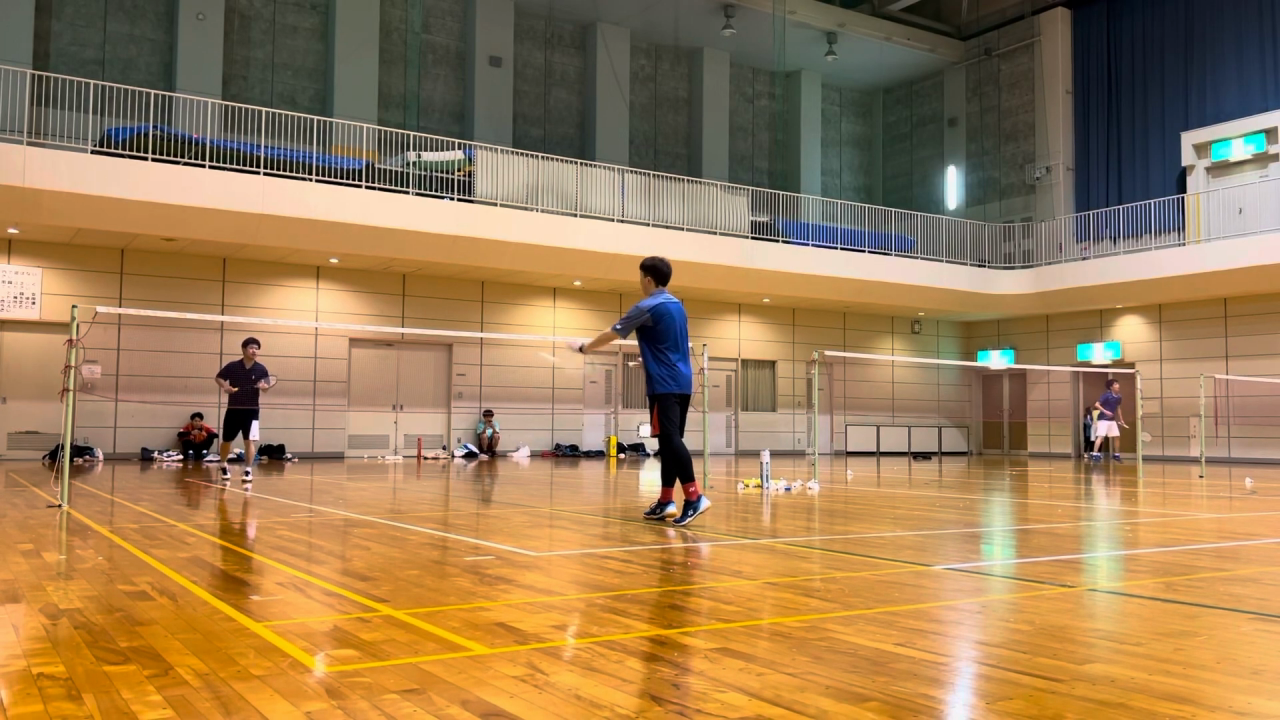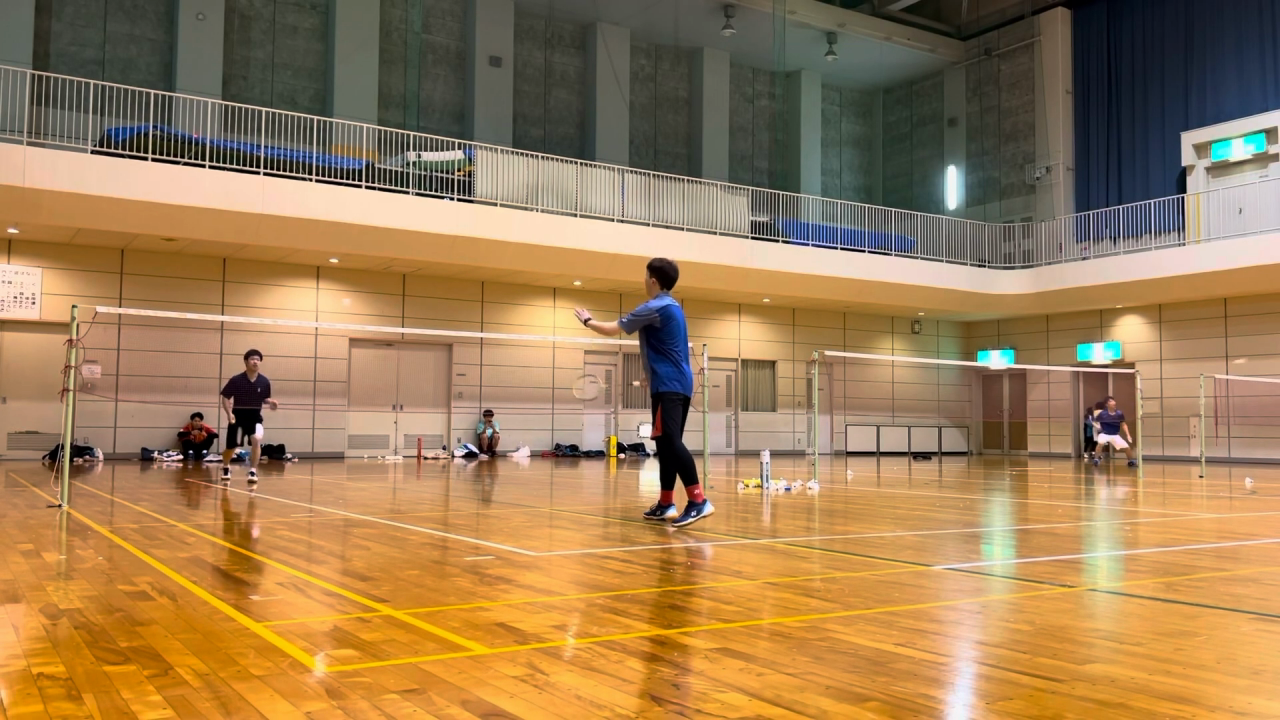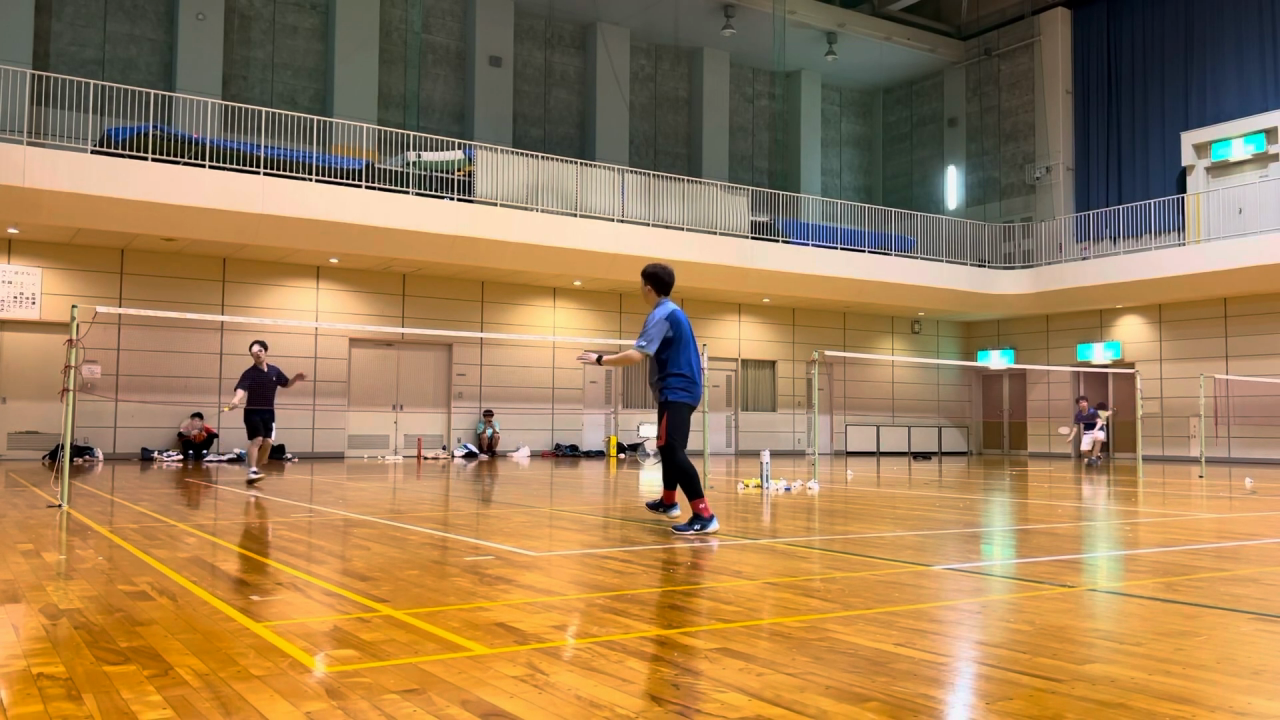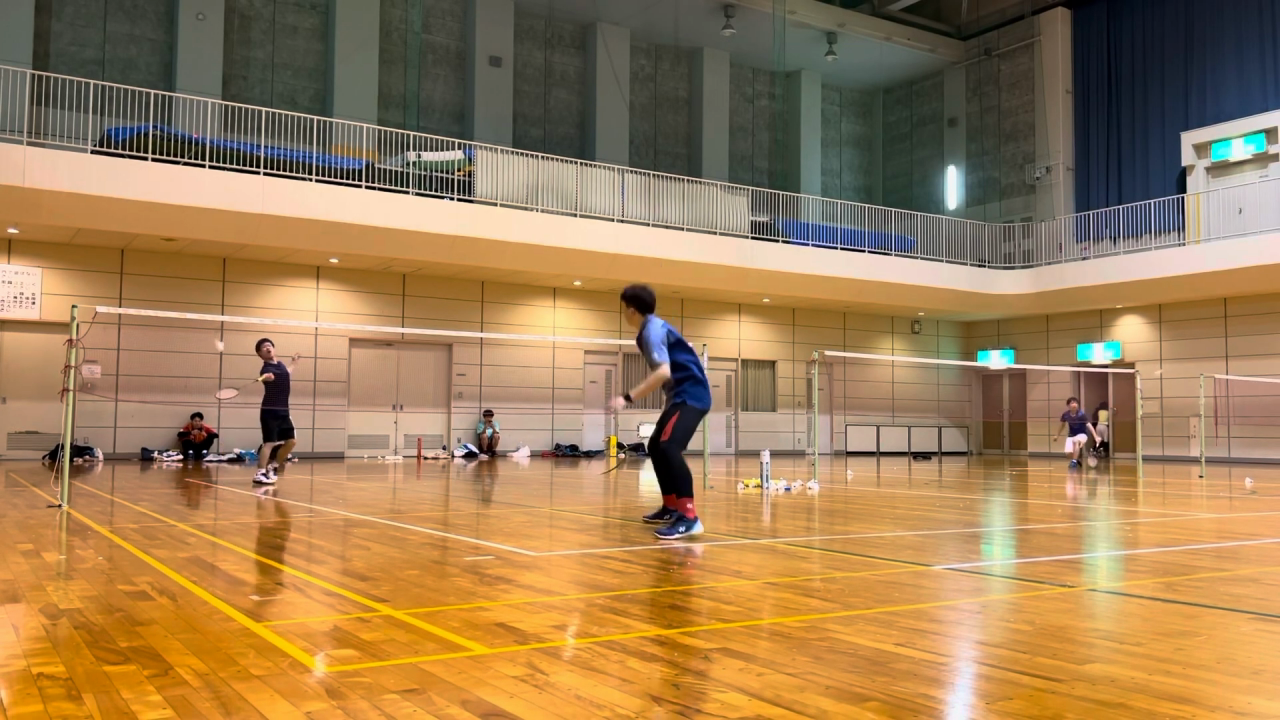
dt=0.3s
person 1, frame 1
left shoulder: (647, 307)
right shoulder: (677, 306)
left elbow: (612, 334)
left wrist: (584, 347)
left hip: (664, 384)
right hip: (681, 382)
left knee: (670, 439)
right knee: (669, 440)
left ankle: (695, 498)
right ankle: (666, 502)
person 1, frame 2
left shoulder: (654, 308)
right shoulder: (674, 308)
left elbow: (613, 329)
left wrist: (587, 320)
right wrist: (650, 371)
left hip: (668, 385)
right hip: (680, 384)
left knee: (670, 441)
right knee: (666, 443)
left ankle: (698, 501)
right ankle: (666, 504)
person 1, frame 3
left shoulder: (660, 316)
right shoulder: (672, 313)
left elbow: (636, 356)
left wrist: (599, 359)
left hip: (677, 393)
right hip: (676, 391)
left knee: (672, 450)
right knee: (667, 448)
left ankle: (704, 515)
right ankle: (669, 501)
person 1, frame 4
left shoulder: (653, 331)
right shoulder: (649, 331)
left elbow: (663, 373)
left wrist: (628, 398)
left hip: (691, 397)
right hip: (681, 397)
left knee: (667, 449)
right knee: (656, 447)
left ankle: (688, 517)
right ankle: (671, 507)
